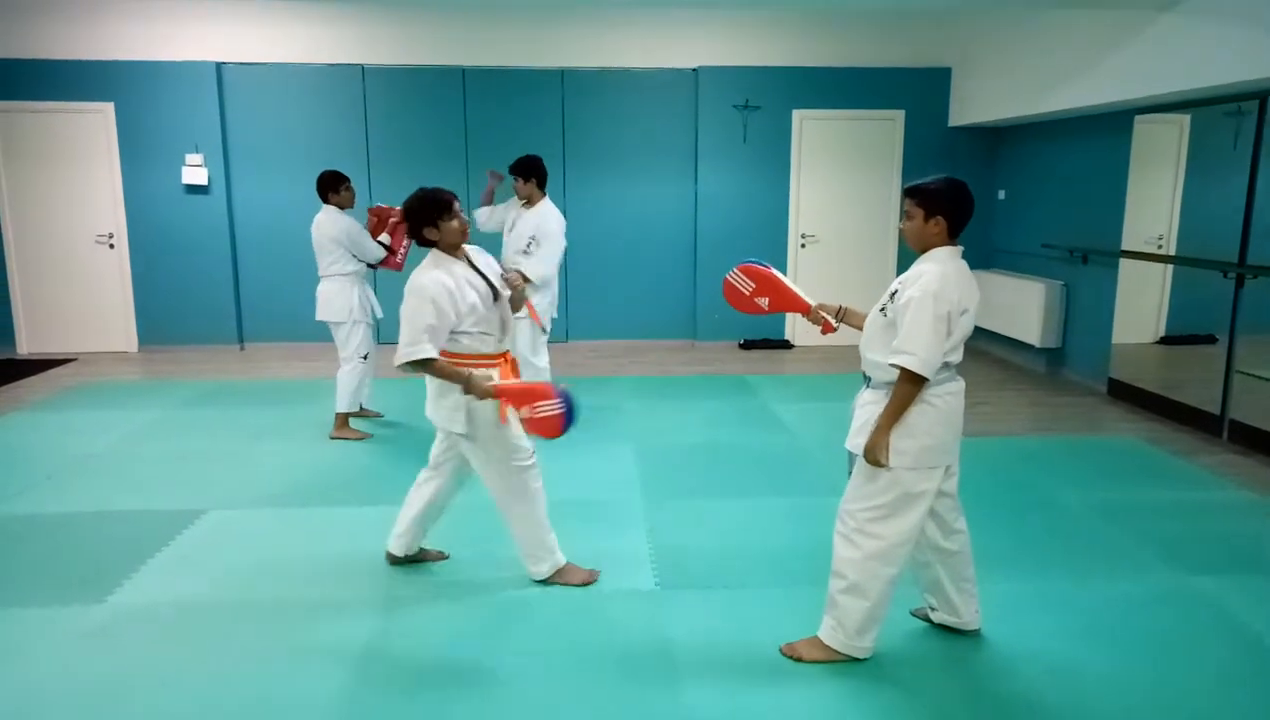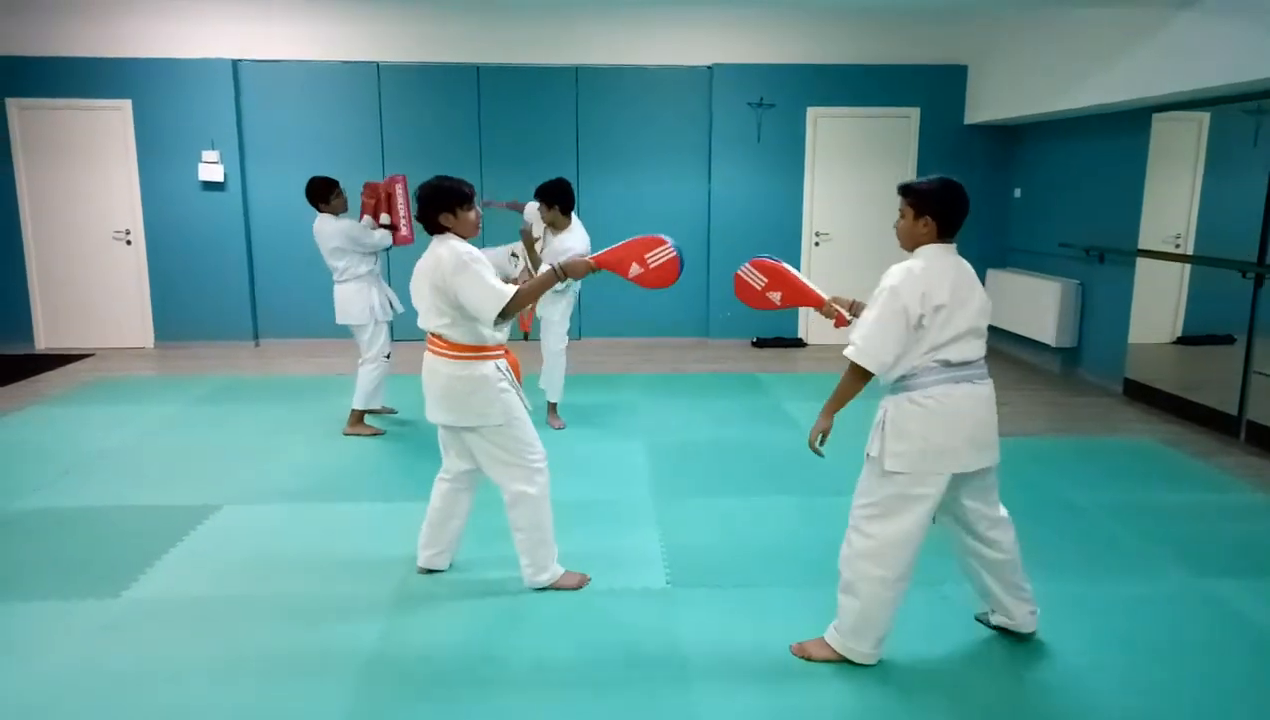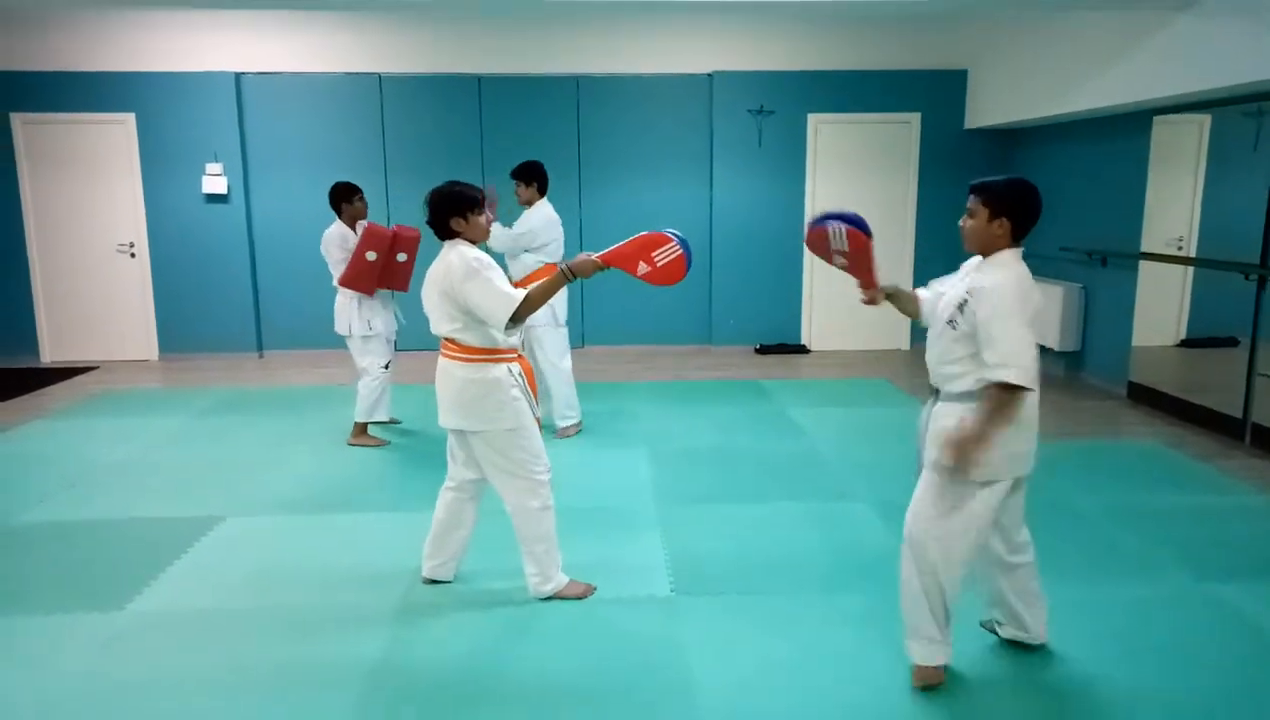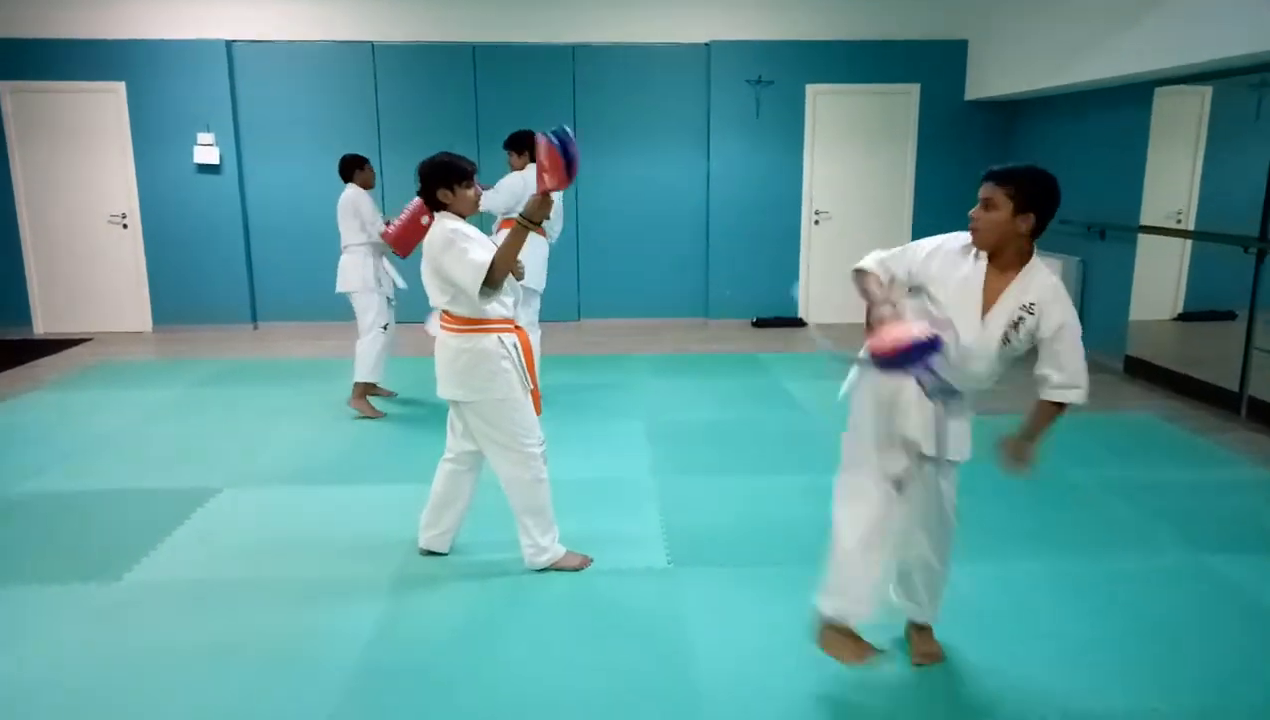
dt=0.7s
person 1, frame 1
left shoulder: (930, 280)
right shoulder: (951, 272)
left elbow: (913, 366)
left wrist: (881, 431)
right wrist: (839, 313)
left hip: (912, 415)
right hip: (934, 413)
left knee: (869, 524)
right knee: (938, 516)
left ankle: (843, 637)
right ankle: (956, 610)
person 1, frame 2
left shoulder: (906, 277)
right shoulder: (965, 275)
left elbow: (869, 358)
left wrist: (828, 412)
right wrist: (855, 307)
left hip: (923, 415)
right hip: (973, 406)
left knee: (879, 528)
right knee: (982, 518)
left ankle: (852, 640)
right ankle: (1015, 614)
person 1, frame 3
left shoulder: (1002, 288)
right shoulder: (979, 270)
left elbow: (1014, 373)
right elbow: (930, 306)
left wrist: (976, 434)
right wrist: (885, 293)
left hip: (990, 426)
right hip: (987, 424)
left knee: (930, 534)
right knee: (1002, 530)
left ankle: (929, 652)
right ankle: (1024, 624)
person 1, frame 4
left shoulder: (1048, 298)
right shoulder: (948, 251)
left elbow: (1064, 385)
right elbow: (871, 267)
left wrist: (1027, 439)
right wrist: (878, 300)
left hip: (946, 411)
right hip: (898, 381)
left knee: (932, 520)
right knee: (873, 495)
left ankle: (919, 621)
right ankle: (839, 619)
person 2, frame 1
left shoulder: (476, 256)
right shoulder: (429, 284)
left elbow: (505, 309)
right elbow: (413, 356)
left wrist: (517, 293)
right wrist: (466, 380)
left hip: (482, 374)
right hip: (466, 389)
left knee: (445, 465)
right knee: (517, 469)
left ankle: (402, 546)
right ankle: (548, 563)
person 2, frame 2
left shoulder: (431, 259)
right shoulder: (460, 257)
right elbow: (502, 310)
left wrist: (501, 288)
right wrist: (558, 272)
left hip: (447, 372)
right hip: (475, 377)
left knee: (458, 469)
right knee: (527, 470)
left ankle: (432, 555)
right ankle: (543, 570)
person 2, frame 3
left shoulder: (443, 264)
right shoulder: (469, 262)
right elbow: (514, 312)
right wrist: (568, 272)
left hip: (461, 376)
right hip: (487, 382)
left knee: (464, 477)
right knee: (530, 479)
left ankle: (436, 565)
right ankle: (548, 579)
person 2, frame 4
left shoulder: (452, 231)
right shoulder: (449, 235)
right elbow: (489, 281)
left wrist: (510, 269)
right wrist: (527, 222)
left hip: (469, 348)
right hip: (482, 352)
left knee: (464, 449)
right knee: (524, 449)
left ankle: (434, 536)
right ankle: (544, 549)
person 3, frame 1
left shoulder: (322, 219)
right shoulder: (343, 223)
right elbow: (373, 253)
left wrist: (376, 236)
right wrist: (388, 234)
left hip: (339, 291)
right hip: (346, 294)
left knee: (363, 353)
right knee: (355, 358)
left ankle: (355, 406)
right ankle: (341, 425)
person 3, frame 2
left shoulder: (323, 224)
right shoulder: (341, 227)
left elbow: (360, 235)
right elbow: (382, 240)
left wrist: (370, 215)
left hip: (354, 292)
right hip: (363, 294)
left knee: (373, 353)
right knee: (378, 357)
left ankle: (369, 402)
right ankle: (354, 421)
person 3, frame 3
left shoulder: (367, 228)
right shoulder: (333, 236)
left hip: (376, 303)
right hip: (357, 309)
left knee: (381, 363)
right knee: (376, 369)
left ankle: (375, 414)
right ankle: (359, 432)
person 3, frame 4
left shoulder: (354, 197)
right shoulder: (357, 196)
left elbow: (375, 231)
right elbow: (379, 232)
left hip: (369, 266)
right hip: (363, 266)
left knee: (381, 327)
right knee: (375, 328)
left ankle: (369, 383)
right ankle: (359, 395)
person 4, frame 1
left shoulder: (550, 218)
right shoulder: (517, 207)
left elbow: (546, 269)
right elbow: (484, 221)
right wrist: (491, 190)
left hip: (536, 295)
left knee: (531, 353)
right knee: (517, 345)
person 4, frame 2
left shoulder: (576, 245)
right shoulder: (549, 217)
right elbow: (529, 209)
left wrist: (529, 251)
right wrist: (502, 204)
left hip: (557, 292)
left knee: (554, 346)
left ankle: (552, 409)
person 4, frame 3
left shoulder: (537, 217)
right shoulder: (543, 214)
left elbow: (502, 242)
left knee: (551, 356)
right knee: (529, 354)
left ankle: (569, 419)
person 4, frame 4
left shoulder: (518, 179)
right shoulder: (553, 188)
left elbow: (493, 203)
right elbow: (554, 231)
right hip: (536, 252)
right knee: (527, 321)
